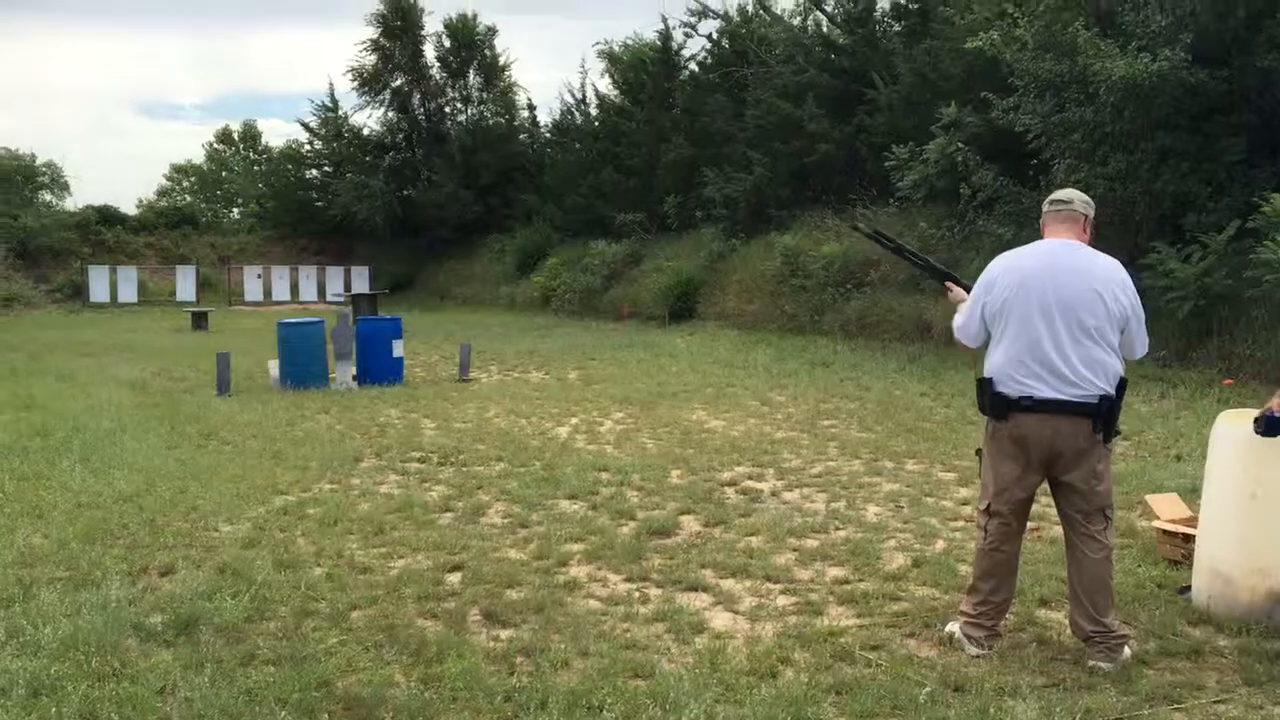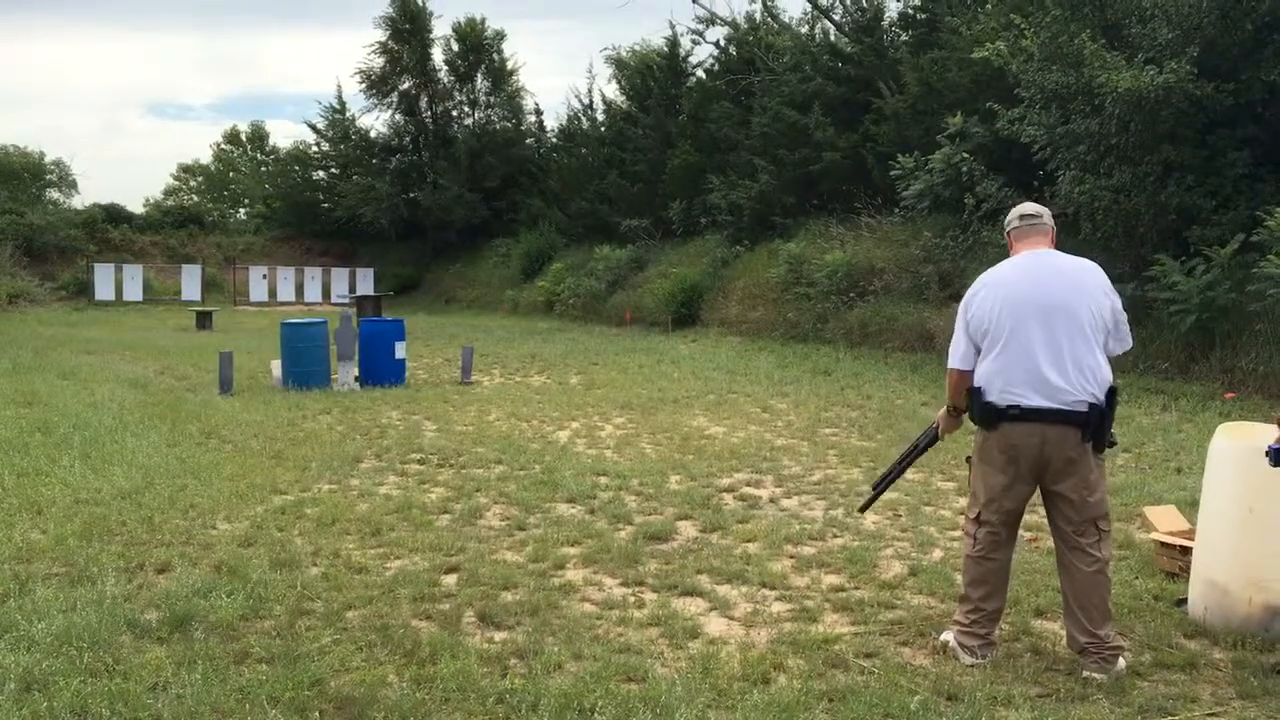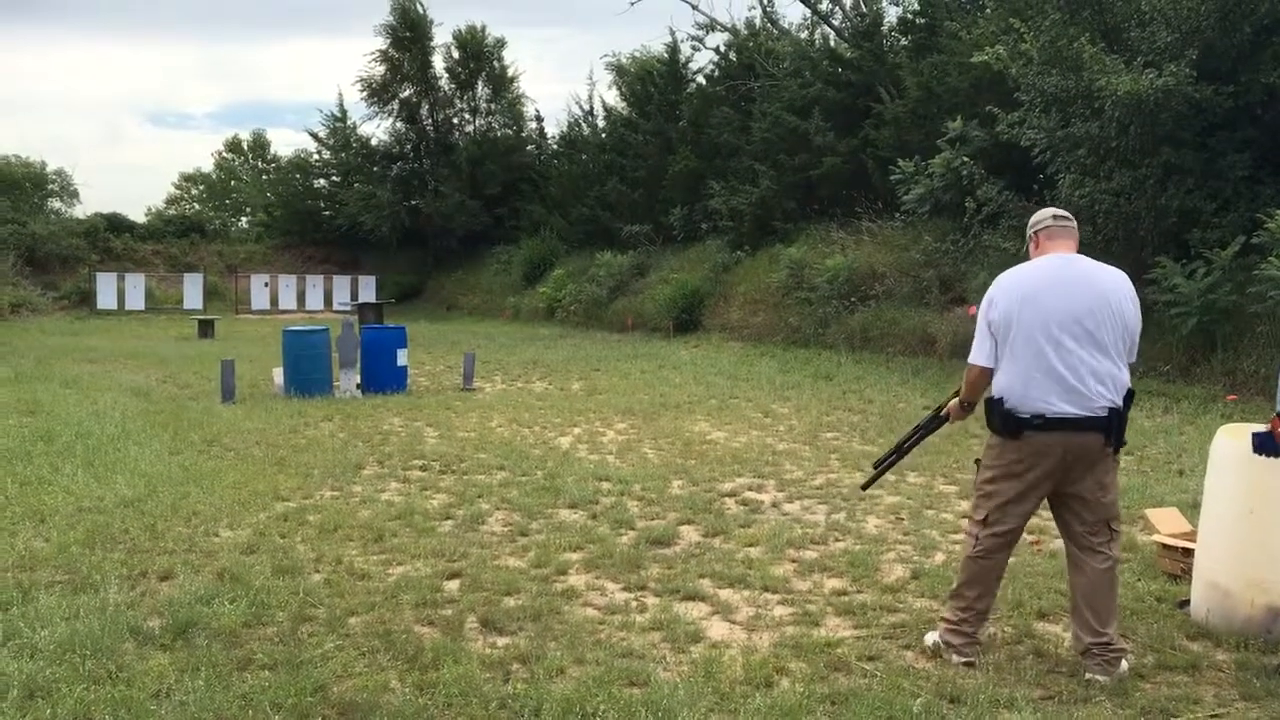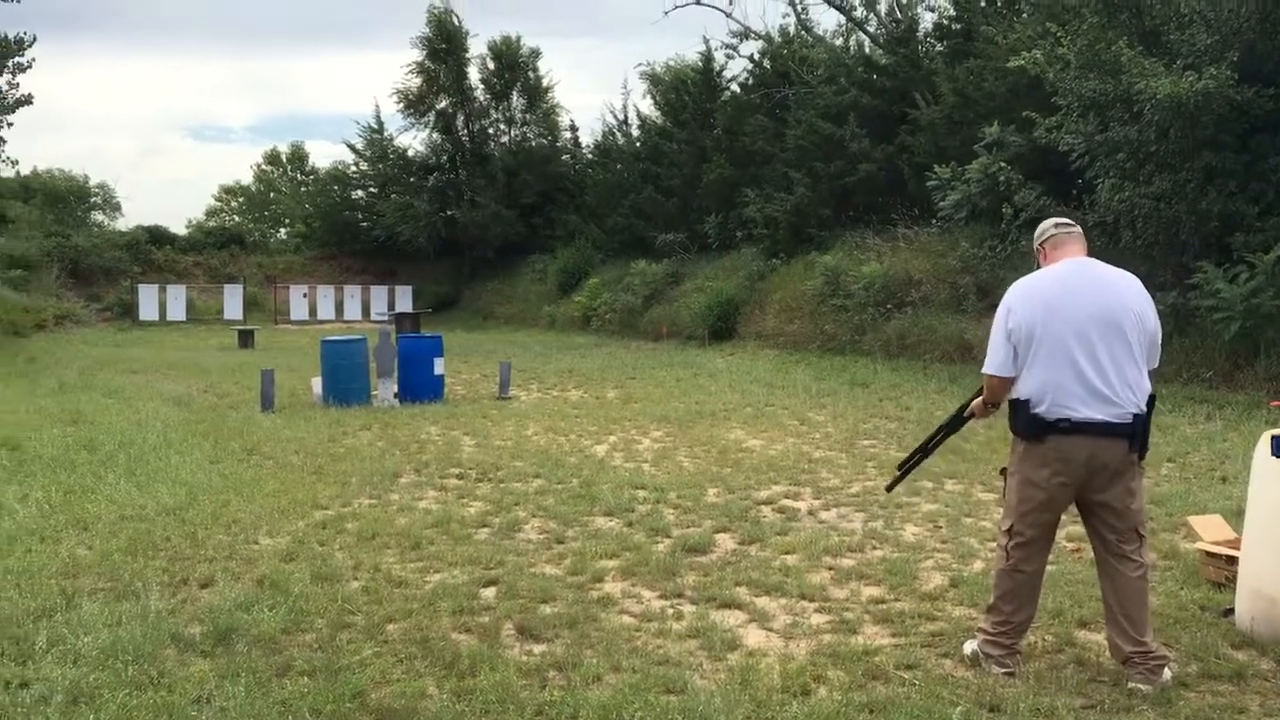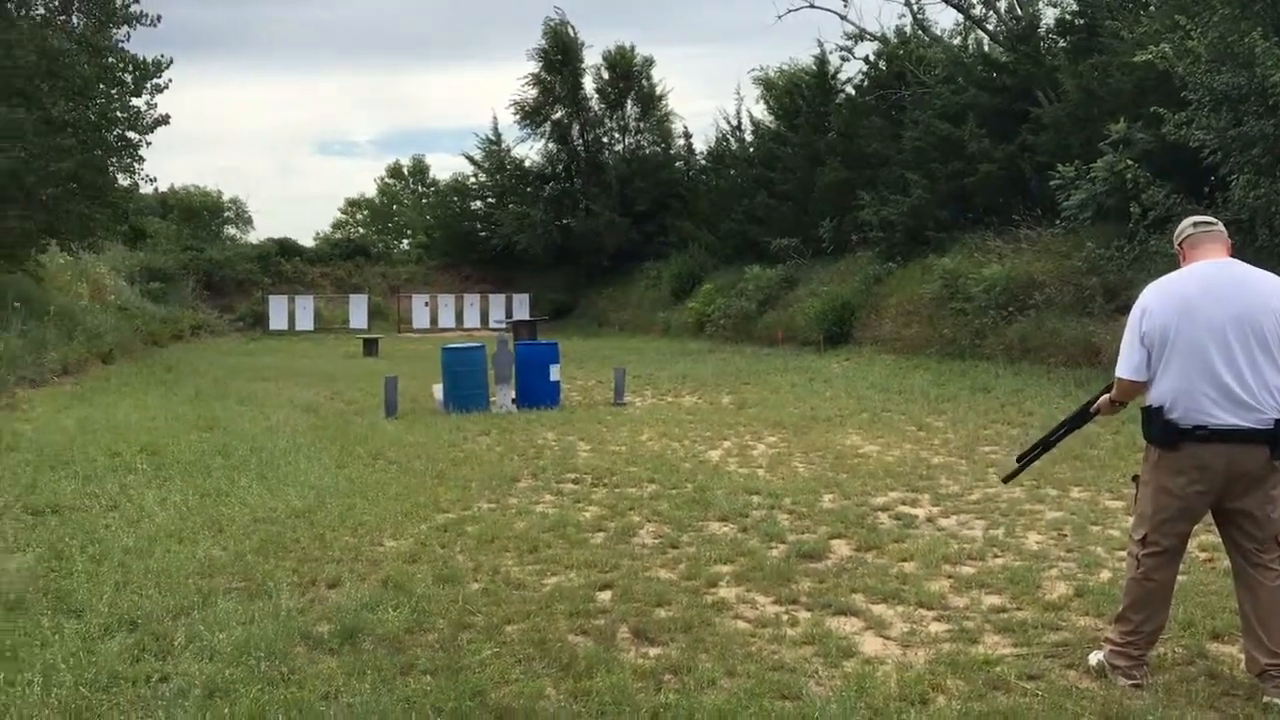
dt=0.7s
person 1, frame 1
left shoulder: (1005, 266)
right shoulder: (1112, 273)
left elbow: (968, 337)
right elbow: (1134, 349)
left wrist: (963, 303)
left hip: (1015, 419)
right hip: (1085, 423)
left knee: (998, 525)
right knee: (1091, 532)
left ankle: (979, 628)
right ankle: (1103, 642)
person 1, frame 2
left shoulder: (986, 285)
right shoulder: (1091, 275)
left elbow: (961, 368)
right elbow: (1117, 345)
left wrist: (952, 411)
left hip: (1005, 429)
right hip: (1076, 430)
left knee: (988, 534)
right knee: (1085, 542)
left ankle: (973, 638)
right ankle: (1098, 652)
person 1, frame 3
left shoulder: (1009, 283)
right shoulder: (1117, 283)
left elbow: (980, 366)
right elbow: (1126, 356)
left wrist: (965, 403)
left hip: (1022, 434)
right hip: (1094, 435)
left knee: (987, 536)
right knee: (1094, 544)
left ankle: (959, 636)
right ankle: (1102, 654)
person 1, frame 4
left shoulder: (1024, 292)
right shoulder: (1132, 288)
left elbow: (999, 377)
right elbow: (1149, 362)
left wrist: (986, 404)
left hip: (1046, 440)
right hip: (1118, 440)
left knee: (1021, 546)
right knee: (1123, 550)
left ankle: (998, 647)
right ankle: (1142, 661)
person 1, frame 5
left shoulder: (1159, 293)
left elbow: (1130, 383)
left wrist: (1112, 402)
left hip: (1183, 448)
left knee: (1152, 554)
left ankle: (1125, 657)
